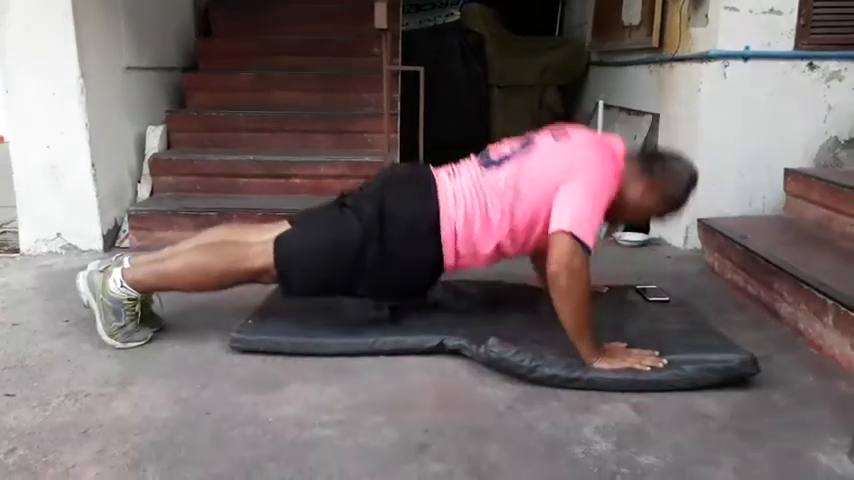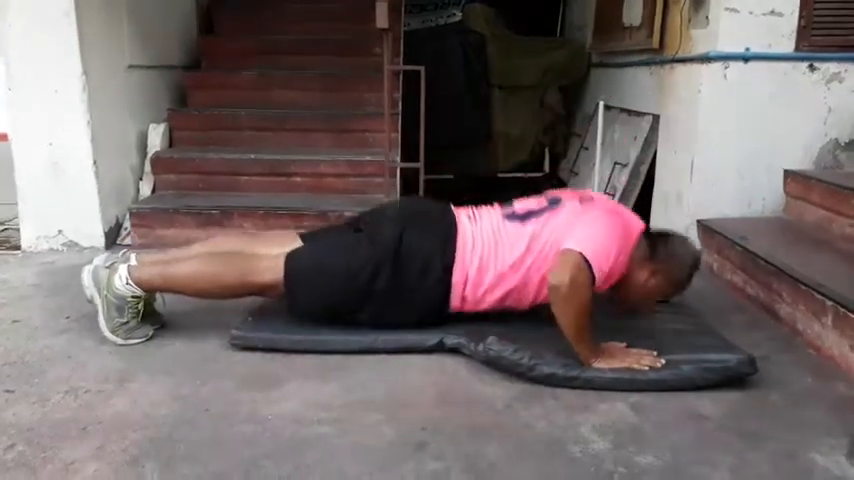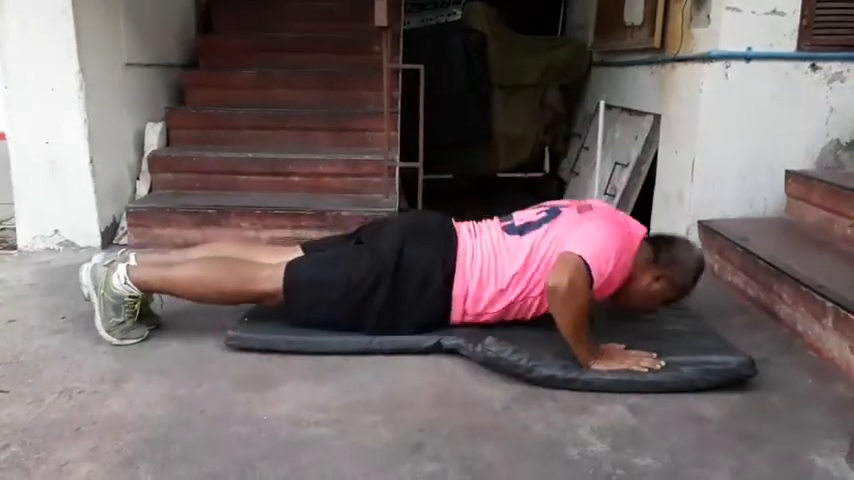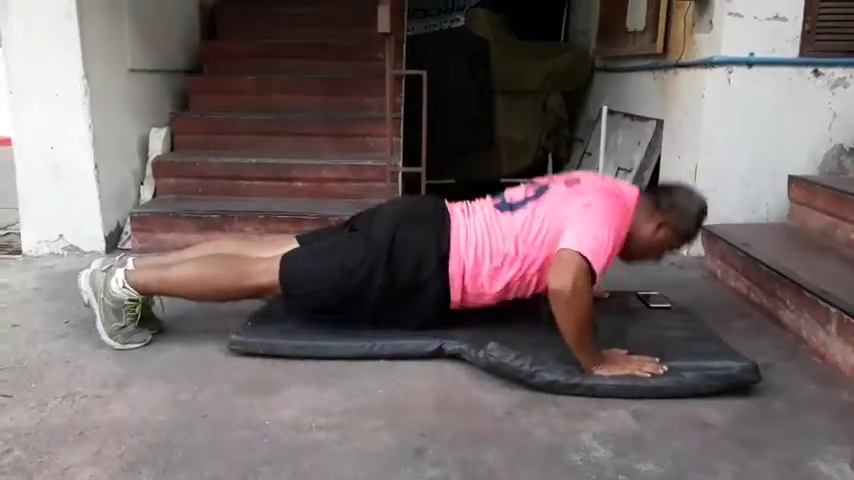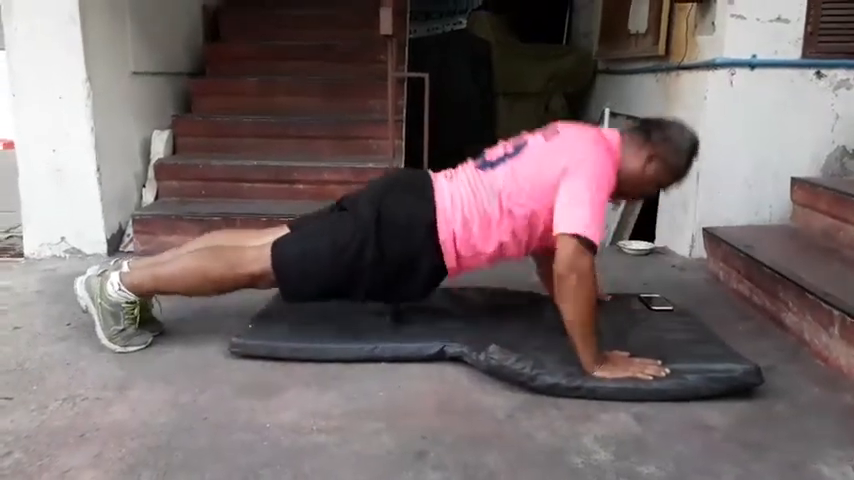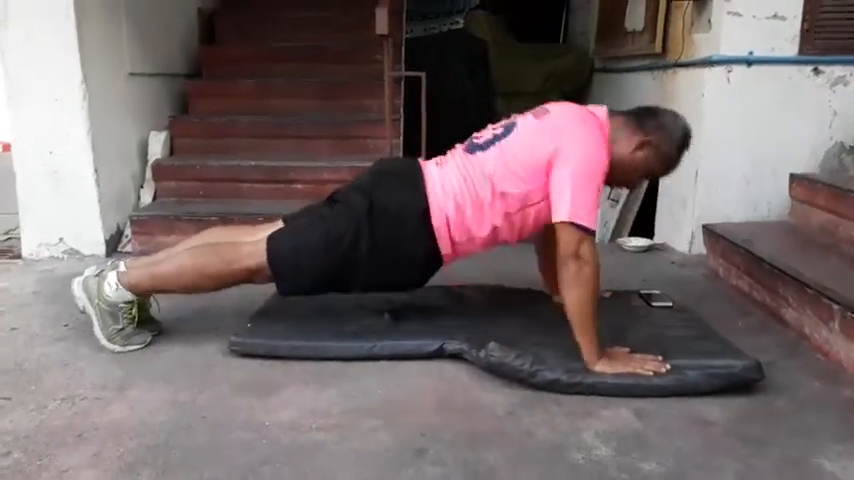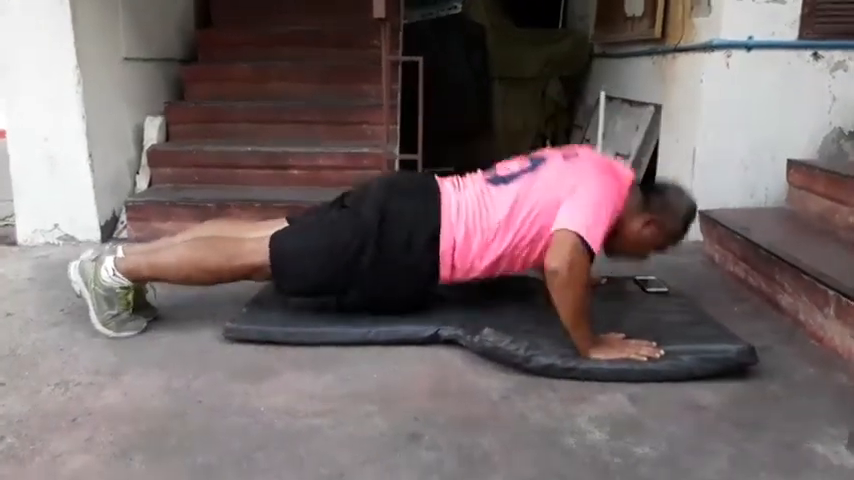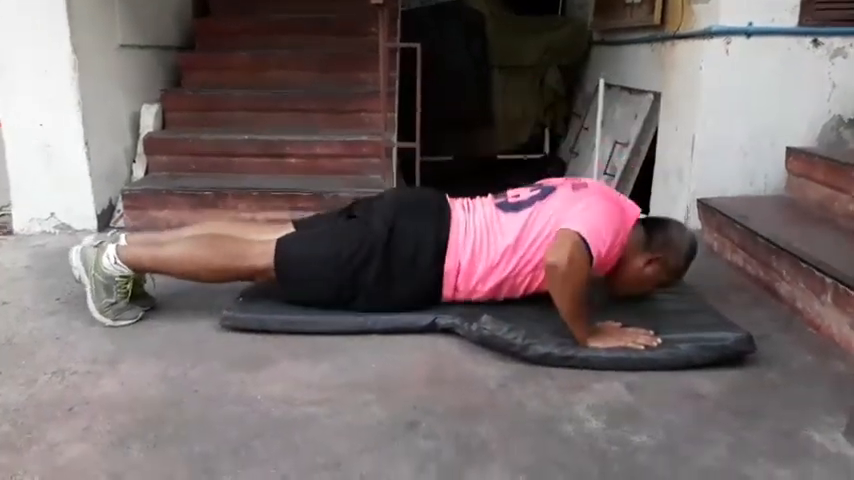
dt=0.2s
person 1, frame 1
left shoulder: (580, 146)
right shoulder: (597, 169)
left elbow: (538, 218)
right elbow: (567, 262)
left wrist: (554, 290)
right wrist: (593, 353)
left hip: (416, 194)
right hip: (413, 229)
left knee: (266, 241)
right knee: (264, 260)
left ankle: (127, 267)
right ankle: (123, 282)
person 1, frame 2
left shoulder: (597, 211)
right shoulder: (613, 231)
right elbow: (566, 281)
left wrist: (576, 302)
right wrist: (593, 353)
left hip: (428, 227)
right hip: (422, 265)
left knee: (276, 251)
right knee: (274, 274)
left ankle: (133, 262)
right ankle: (130, 277)
person 1, frame 3
left shoulder: (601, 221)
right shoulder: (615, 241)
right elbow: (564, 281)
left wrist: (579, 300)
right wrist: (591, 355)
left hip: (428, 239)
right hip: (424, 279)
left knee: (277, 260)
right knee: (272, 283)
left ankle: (133, 263)
right ankle: (128, 277)
person 1, frame 4
left shoulder: (593, 191)
right shoulder: (610, 212)
right elbow: (564, 283)
left wrist: (579, 296)
right wrist: (594, 360)
left hip: (425, 224)
right hip: (423, 264)
left knee: (273, 253)
right knee: (267, 278)
left ankle: (131, 266)
right ankle: (127, 282)
person 1, frame 5
left shoulder: (578, 143)
right shoulder: (596, 162)
left elbow: (540, 221)
right elbow: (573, 264)
left wrist: (561, 293)
right wrist: (596, 361)
left hip: (414, 199)
right hip: (411, 234)
left knee: (266, 247)
right knee: (261, 265)
left ankle: (128, 269)
right ankle: (123, 284)
person 1, frame 6
left shoulder: (572, 122)
right shoulder: (588, 143)
left elbow: (543, 219)
right elbow: (577, 252)
left wrist: (557, 291)
right wrist: (596, 357)
left hip: (407, 189)
right hip: (407, 222)
left knee: (264, 240)
right knee: (257, 260)
left ankle: (124, 272)
right ankle: (121, 284)
person 1, frame 7
left shoulder: (586, 165)
right shoulder: (601, 186)
right elbow: (563, 262)
left wrist: (569, 288)
right wrist: (590, 344)
left hip: (417, 201)
right hip: (410, 240)
left knee: (262, 237)
right knee: (258, 258)
left ankle: (124, 256)
right ankle: (118, 269)
person 1, frame 8
left shoulder: (592, 195)
right shoulder: (609, 217)
right elbow: (563, 260)
left wrist: (573, 284)
right wrist: (588, 333)
left hip: (422, 215)
right hip: (416, 255)
left knee: (271, 238)
right knee: (262, 259)
left ankle: (128, 245)
right ankle: (120, 256)
